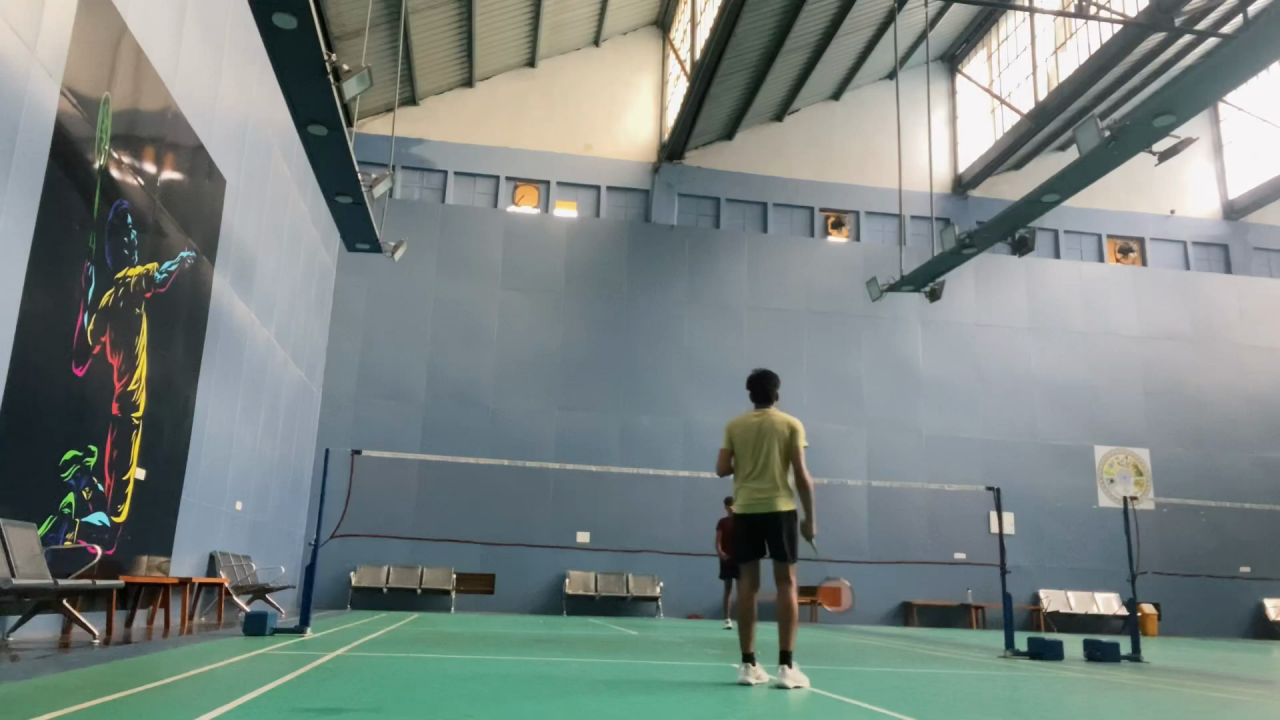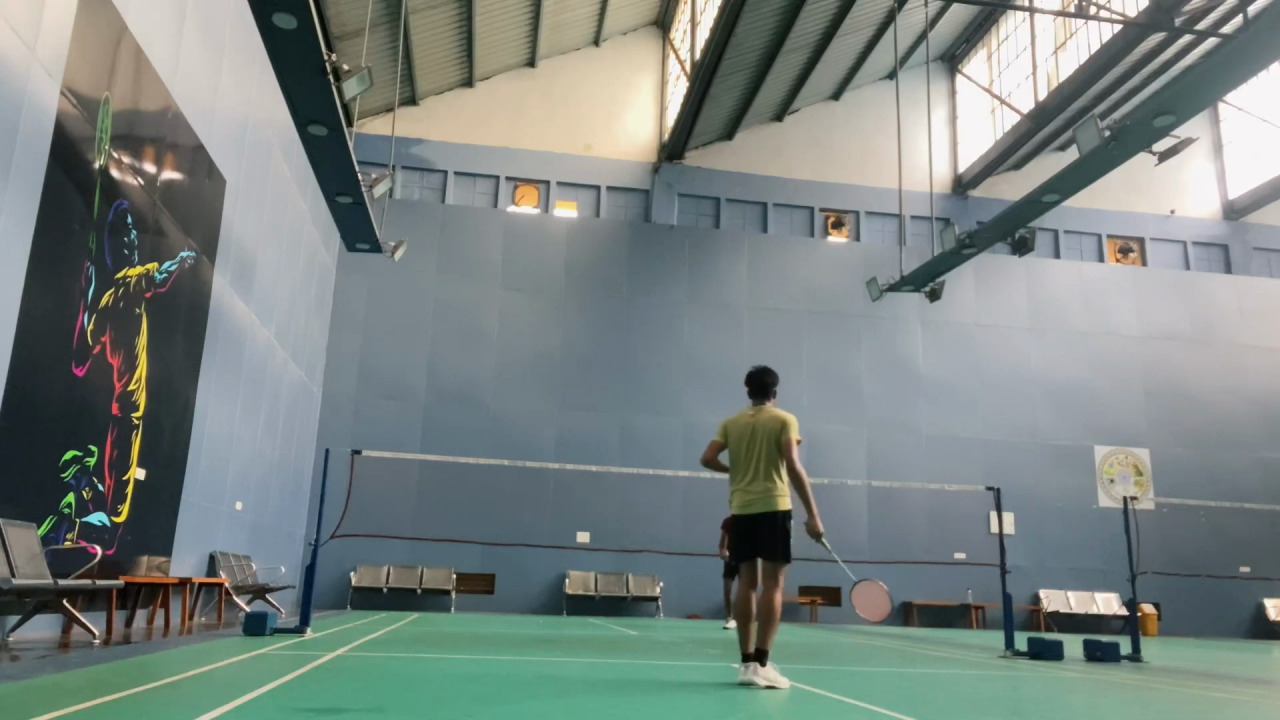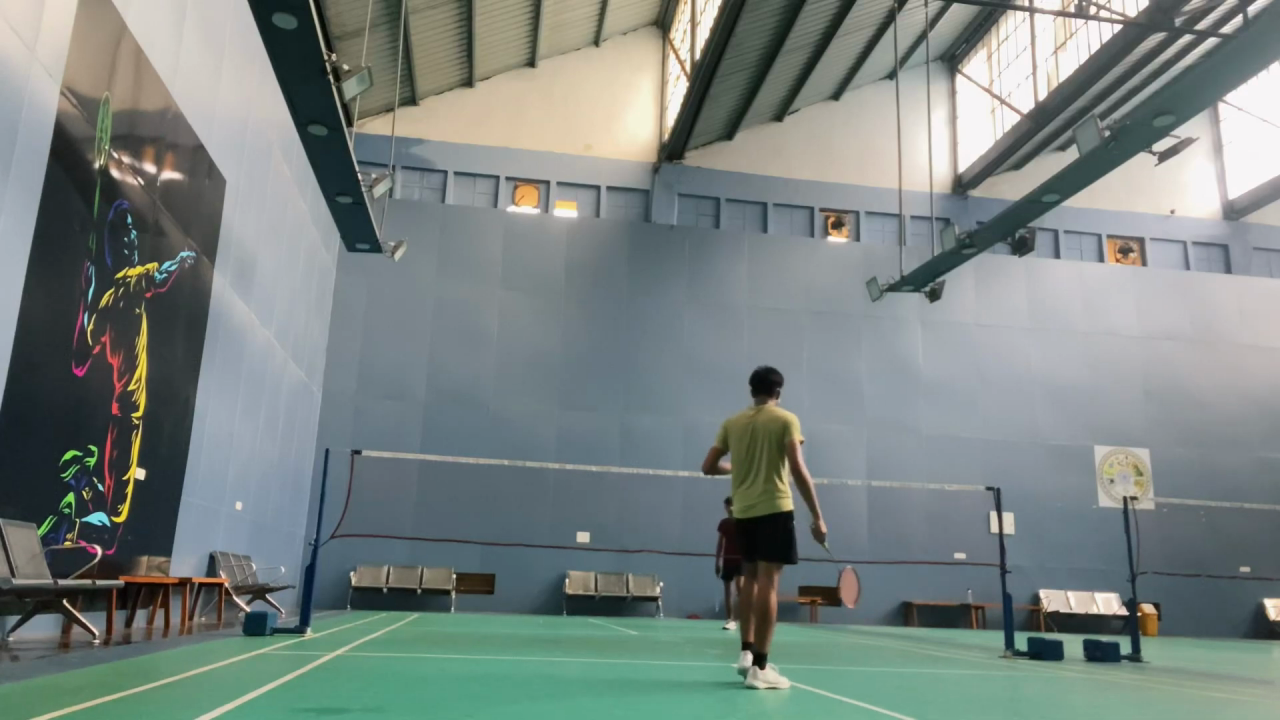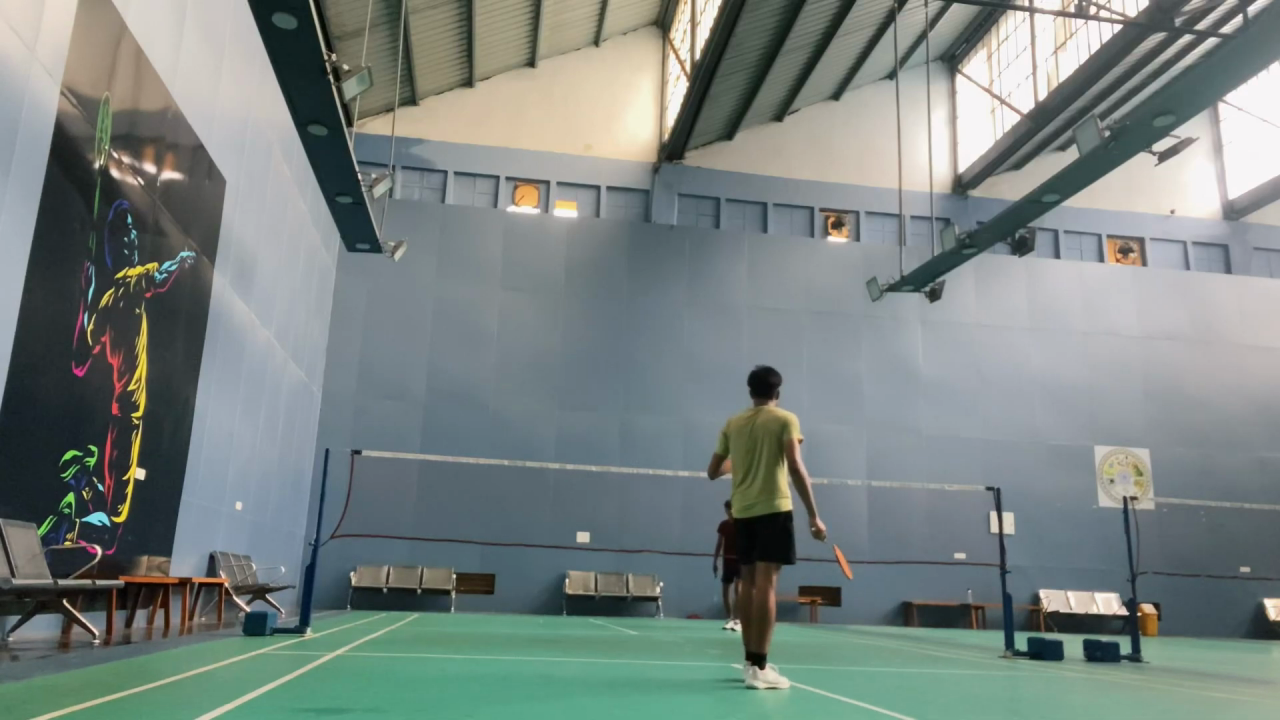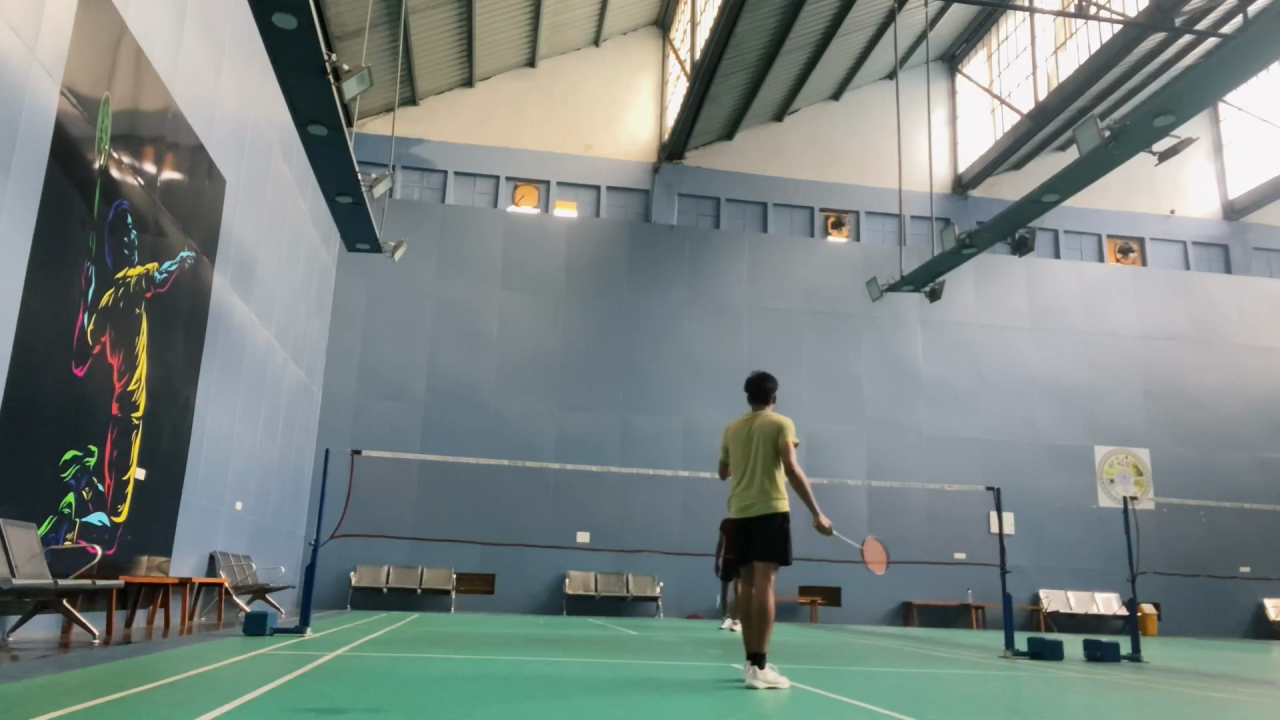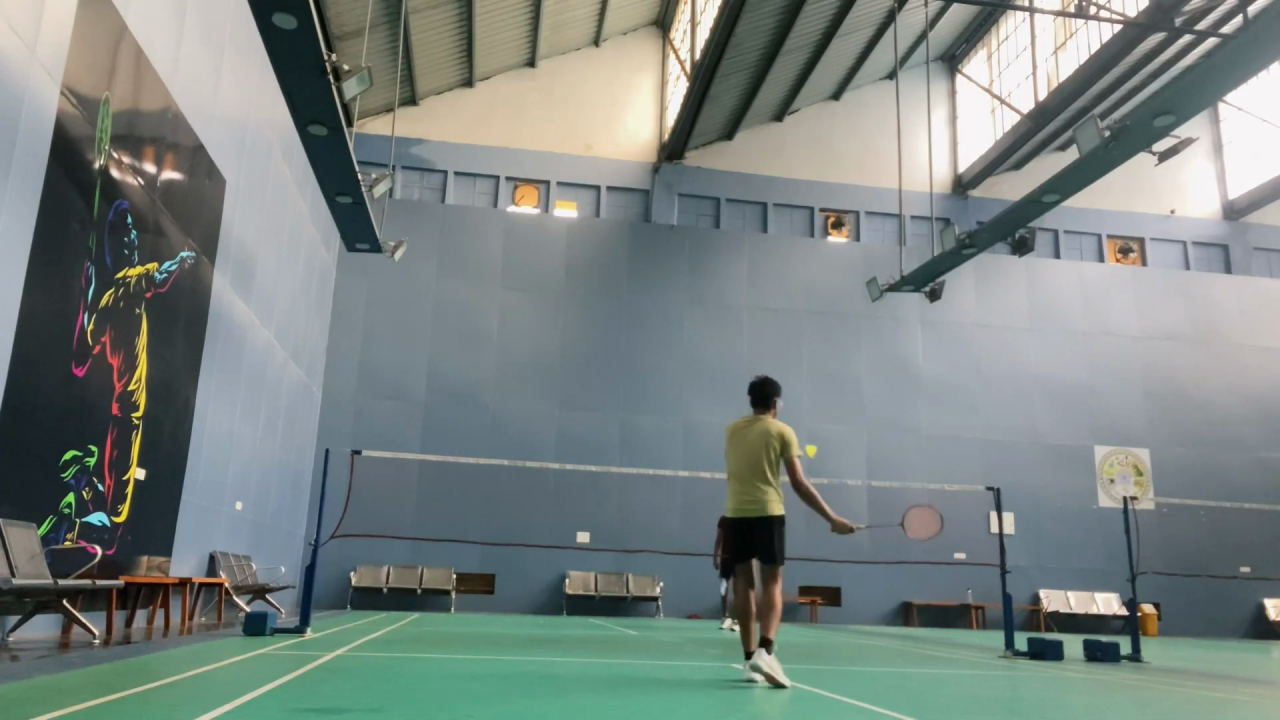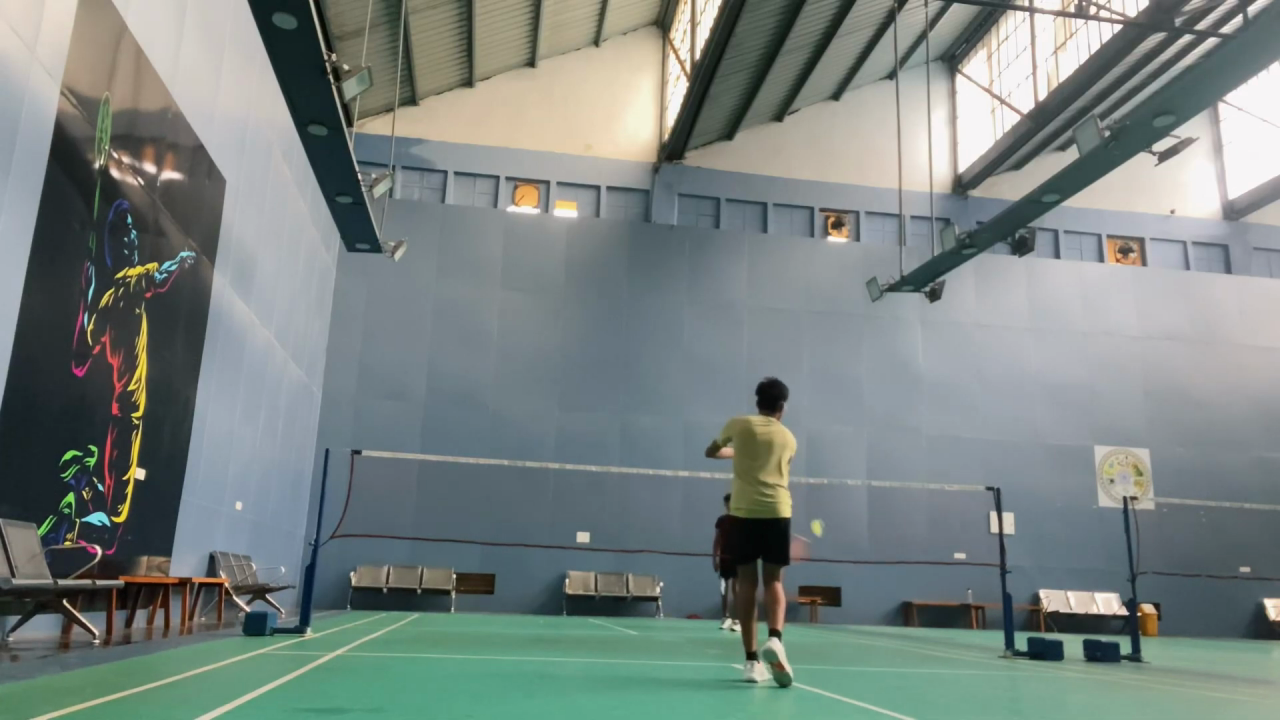
dt=0.3s
person 1, frame 1
left shoulder: (138, 279)
right shoulder: (106, 290)
left elbow: (159, 276)
right elbow: (80, 358)
left wrist: (178, 264)
right wrist: (85, 300)
left hip: (129, 395)
left knee: (119, 472)
left ankle: (110, 533)
person 1, frame 2
left shoulder: (138, 278)
right shoulder: (106, 290)
left elbow: (159, 276)
right elbow: (81, 355)
left wrist: (177, 263)
right wrist: (85, 300)
left hip: (129, 395)
left knee: (120, 473)
left ankle: (110, 536)
person 1, frame 3
left shoulder: (138, 279)
right shoulder: (106, 289)
left elbow: (159, 277)
right elbow: (80, 359)
left wrist: (178, 264)
right wrist: (86, 300)
left hip: (129, 398)
right hip: (108, 397)
left knee: (119, 474)
left ankle: (110, 533)
person 1, frame 4
left shoulder: (138, 278)
right shoulder: (106, 289)
left elbow: (159, 276)
right elbow: (81, 356)
left wrist: (178, 263)
right wrist: (85, 300)
left hip: (129, 395)
left knee: (121, 470)
left ankle: (110, 533)
right ankle: (86, 532)
person 1, frame 5
left shoulder: (138, 278)
right shoulder: (105, 289)
left elbow: (159, 276)
right elbow: (81, 356)
left wrist: (177, 264)
right wrist: (86, 300)
left hip: (129, 394)
left knee: (120, 470)
right knee: (102, 467)
left ankle: (111, 531)
person 1, frame 6
left shoulder: (138, 278)
right shoulder: (106, 290)
left elbow: (159, 276)
right elbow: (81, 358)
left wrist: (177, 264)
right wrist: (86, 300)
left hip: (129, 395)
left knee: (120, 468)
right knee: (100, 465)
left ankle: (111, 531)
person 1, frame 7
left shoulder: (138, 278)
right shoulder: (104, 289)
left elbow: (159, 277)
right elbow: (81, 356)
left wrist: (177, 264)
right wrist: (86, 300)
left hip: (129, 393)
left knee: (120, 470)
left ankle: (112, 530)
person 2, frame 1
left shoulder: (735, 426)
right shoulder: (791, 424)
left elbow: (722, 469)
right elbow: (801, 475)
right wrist: (809, 517)
left hip: (744, 511)
right hip: (780, 509)
left knee: (748, 584)
right knee: (786, 584)
left ankle: (748, 664)
right ankle: (786, 666)
person 2, frame 2
left shoulder: (731, 423)
right shoulder: (784, 420)
left elbow: (707, 459)
right elbow: (793, 468)
right wrist: (812, 514)
left hip: (740, 510)
right hip: (773, 508)
left knee: (747, 583)
right knee: (773, 584)
left ankle: (747, 663)
right ankle: (761, 664)
person 2, frame 3
left shoulder: (732, 423)
right shoulder: (785, 420)
left elbow: (708, 467)
right elbow: (797, 470)
right wrist: (817, 517)
left hip: (743, 511)
right hip: (775, 509)
left knee: (750, 578)
right knee: (768, 583)
left ankle: (746, 651)
right ankle: (760, 667)
person 2, frame 4
left shoulder: (732, 424)
right shoulder: (785, 419)
left elbow: (713, 472)
right elbow: (796, 468)
right wrist: (814, 516)
left hip: (741, 511)
right hip: (773, 509)
left knee: (749, 583)
right knee: (766, 583)
left ankle: (751, 660)
right ankle: (759, 668)
person 2, frame 5
left shoulder: (731, 429)
right shoulder: (780, 424)
right elbow: (792, 470)
right wrist: (817, 513)
left hip: (739, 513)
right hip: (771, 510)
left knee: (748, 585)
right knee: (764, 584)
left ankle: (752, 661)
right ankle: (758, 667)
person 2, frame 6
left shoulder: (732, 429)
right shoulder: (783, 432)
right elbow: (800, 485)
right wrist: (831, 518)
left hip: (734, 513)
right hip: (767, 513)
left knee: (743, 583)
right knee: (772, 583)
left ankle: (750, 658)
right ankle: (763, 652)
person 2, frame 7
left shoulder: (737, 424)
right shoulder: (788, 439)
left elbow: (712, 451)
left hip: (743, 512)
right hip: (778, 513)
left knee: (746, 583)
right knee: (774, 581)
left ankle: (751, 661)
right ankle: (775, 639)
